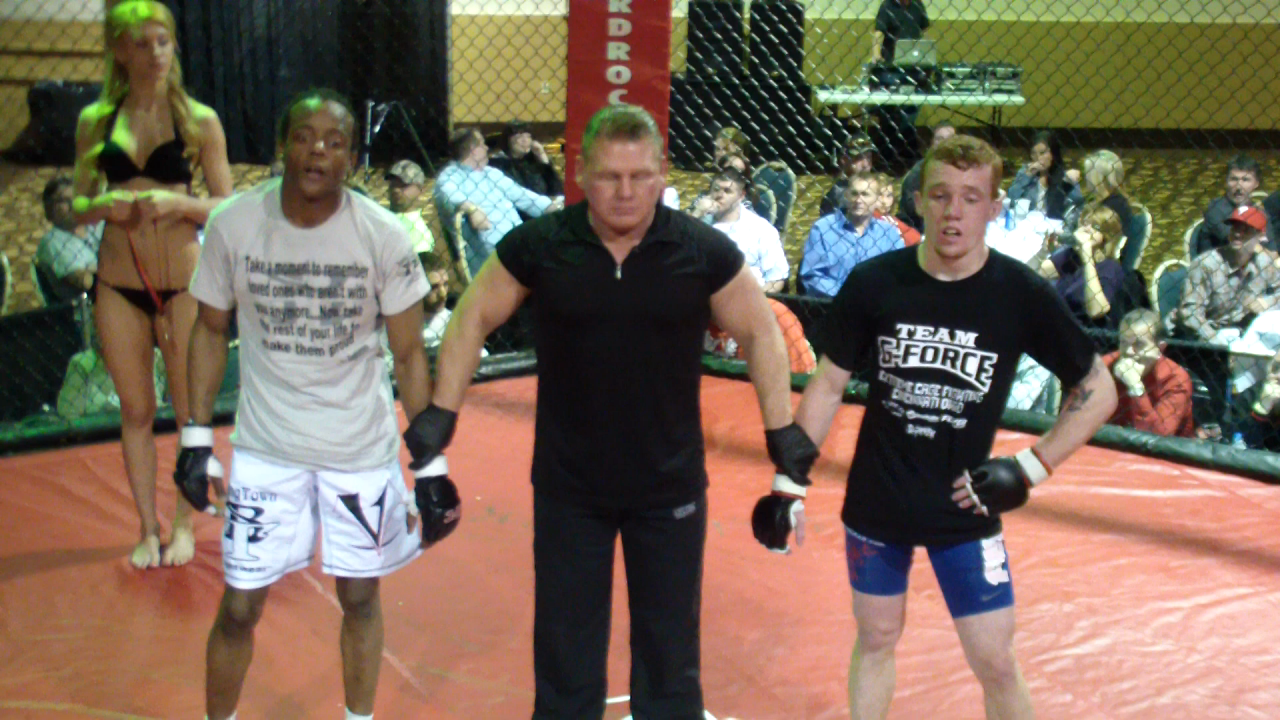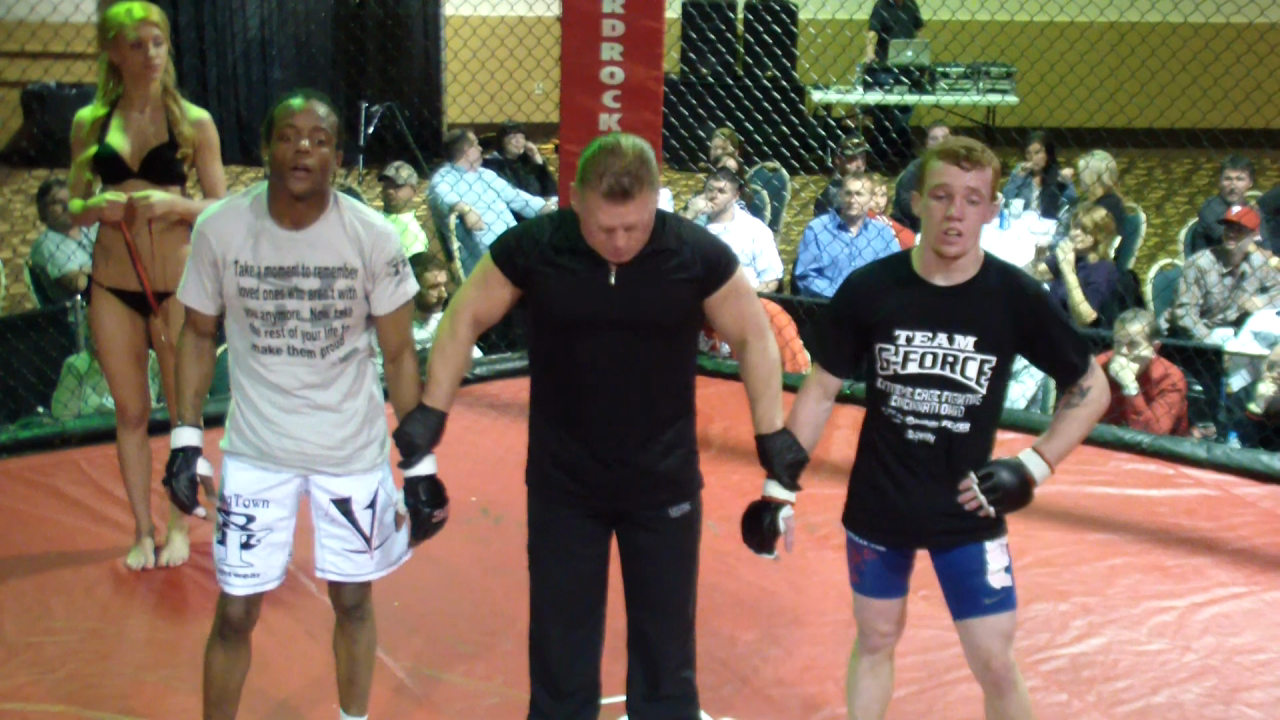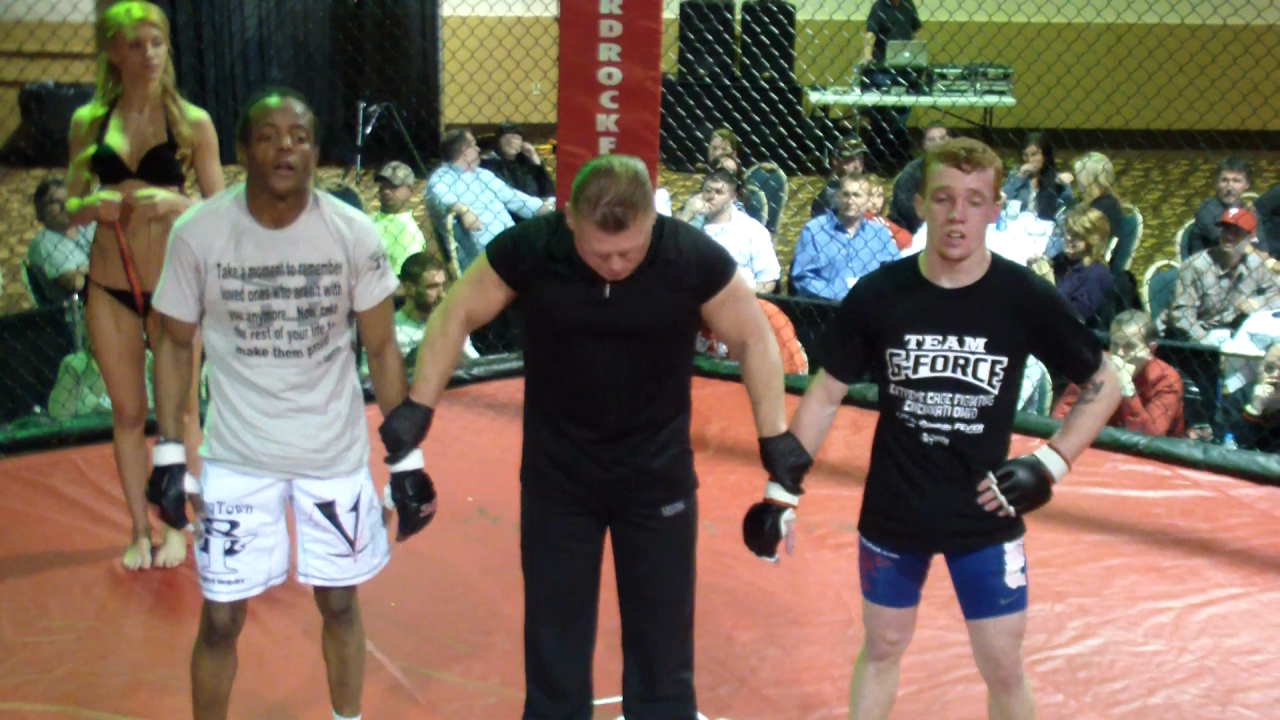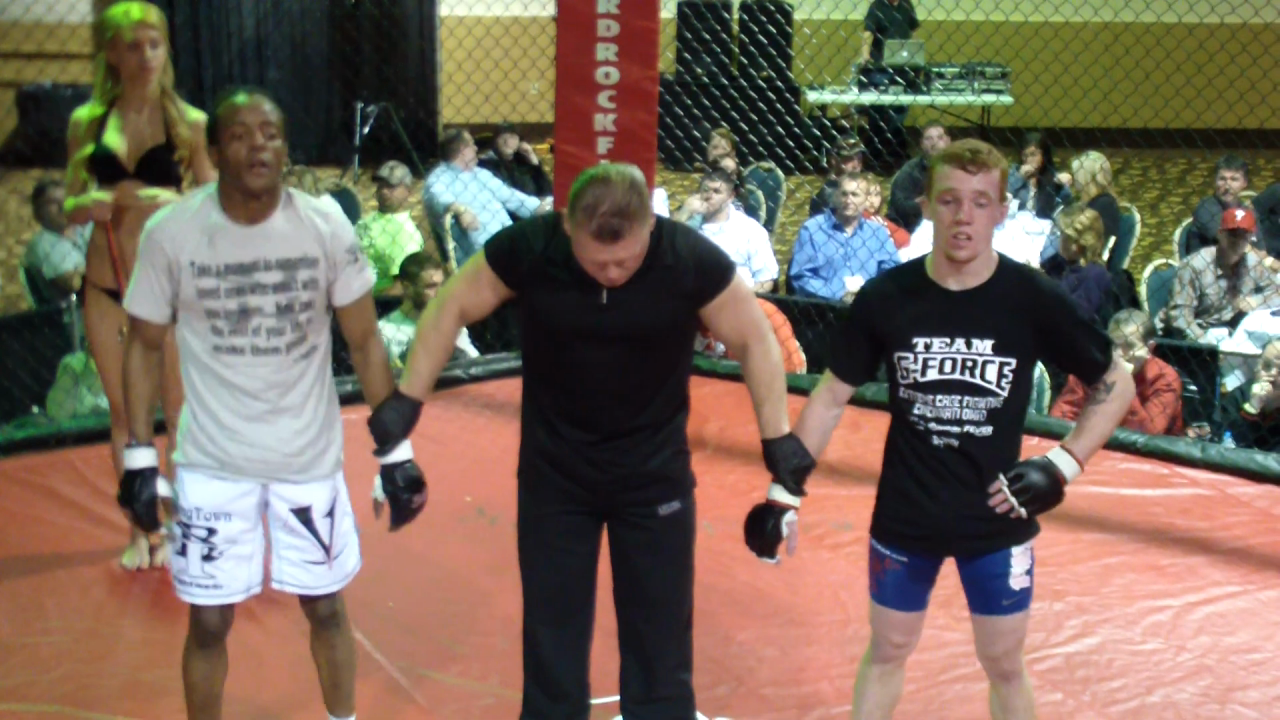
dt=0.2s
person 1, frame 1
left shoulder: (384, 236)
right shoulder: (232, 223)
left elbow: (410, 354)
right elbow: (210, 330)
right wrist: (196, 438)
left hip: (360, 447)
right hip: (265, 446)
left knee: (359, 596)
right knee: (239, 607)
person 1, frame 2
left shoulder: (372, 236)
right shoulder: (219, 228)
left elbow: (400, 353)
right elbow: (199, 334)
left wrist: (420, 463)
right wrist: (186, 439)
left hip: (352, 450)
right hip: (255, 451)
left knee: (352, 599)
right knee: (235, 611)
person 1, frame 3
left shoulder: (353, 233)
right shoulder: (196, 233)
left elbow: (381, 348)
right elbow: (174, 344)
left wrist: (407, 458)
right wrist: (168, 453)
left hip: (334, 454)
right hip: (236, 457)
left knee: (339, 602)
right knee: (221, 619)
person 1, frame 4
left shoulder: (328, 229)
right shoulder: (169, 234)
left elbow: (364, 342)
right elbow: (144, 347)
left wrist: (395, 450)
right wrist: (139, 458)
left hip: (309, 457)
right hip: (211, 463)
left knee: (325, 606)
right knee: (209, 622)
person 2, frame 1
left shoulder: (1023, 294)
right shoulder: (872, 282)
left elbow: (1098, 389)
right elbow: (828, 385)
left wrist: (1031, 467)
right wrist: (790, 482)
left hip: (966, 508)
right hip: (875, 502)
left knee: (995, 663)
right knee: (875, 640)
person 2, frame 2
left shoulder: (1017, 296)
right shoulder: (868, 288)
left elbow: (1092, 388)
right elbow: (821, 389)
left wrist: (1031, 466)
right wrist: (780, 487)
left hip: (969, 512)
right hip: (876, 506)
left knee: (996, 667)
right knee: (875, 643)
person 2, frame 3
left shoulder: (1026, 297)
right shoulder: (877, 294)
left elbow: (1103, 383)
right elbow: (826, 395)
left wrist: (1049, 464)
right wrist: (782, 490)
left hip: (986, 516)
right hip: (892, 512)
left knee: (1002, 667)
right knee: (882, 648)
person 2, frame 4
left shoulder: (1034, 298)
right shoulder: (884, 297)
left elbow: (1116, 384)
right elbow: (831, 396)
left wrist: (1061, 465)
right wrist: (786, 491)
left hip: (997, 518)
right hip: (903, 514)
left knee: (1003, 663)
right knee: (888, 651)
person 3, frame 1
left shoulder: (704, 250)
right shoulder: (537, 245)
left elbow: (760, 334)
right elbow: (471, 320)
left wrist: (781, 430)
right wrist: (442, 414)
left hip: (670, 481)
right hip: (569, 484)
left knee: (670, 643)
right knee: (566, 642)
person 3, frame 2
left shoulder: (697, 253)
right shoulder: (532, 247)
left elbow: (753, 337)
right elbow: (464, 321)
left wrist: (774, 435)
right wrist: (431, 413)
left hip: (663, 482)
right hip: (562, 483)
left knee: (665, 641)
right knee: (560, 641)
person 3, frame 3
left shoulder: (694, 256)
right shoulder: (527, 248)
left elbow: (754, 339)
right elbow: (454, 316)
left wrist: (774, 438)
right wrist: (417, 408)
left hip: (658, 477)
right hip: (557, 478)
left knee: (661, 639)
right knee: (553, 640)
person 3, frame 4
left shoulder: (692, 258)
right shoulder: (526, 248)
left elbow: (755, 341)
right elbow: (449, 311)
left wrist: (778, 439)
right wrist: (405, 402)
left hip: (656, 475)
right hip: (553, 476)
left knee: (660, 637)
right knee: (552, 637)
person 4, frame 1
left shoulder: (199, 119)
right shoulder: (95, 120)
left elbow: (227, 207)
right elbow: (78, 205)
left wrist: (178, 202)
right wrist: (103, 205)
left hip: (183, 282)
right hip: (117, 284)
left knee: (189, 409)
right knee: (135, 411)
left ankle: (184, 524)
right ankle: (148, 529)
person 4, frame 2
left shoulder: (193, 121)
right shoulder: (89, 122)
right elbow: (73, 207)
left wrist: (174, 203)
right wrist: (96, 206)
left hip: (179, 283)
right hip: (112, 285)
right knee: (130, 413)
left ankle: (179, 525)
right ankle: (142, 531)
person 4, frame 3
left shoulder: (192, 121)
right shoulder: (87, 121)
right elbow: (71, 206)
left wrist: (173, 203)
right wrist: (92, 205)
right hip: (109, 284)
left knee: (180, 411)
right knee: (127, 413)
left ankle: (177, 526)
right ankle: (139, 531)
person 4, frame 4
left shoulder: (189, 121)
right shoulder: (85, 121)
right elbow: (69, 205)
left wrist: (171, 202)
right wrist: (86, 206)
right hip: (106, 284)
left knee: (178, 410)
right knee: (124, 413)
right ankle: (139, 532)
